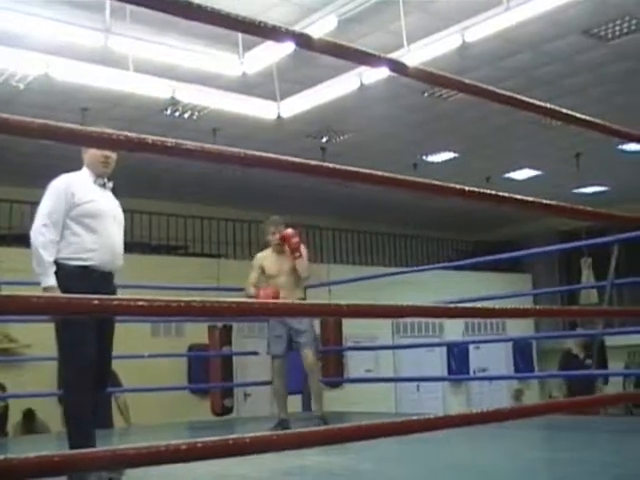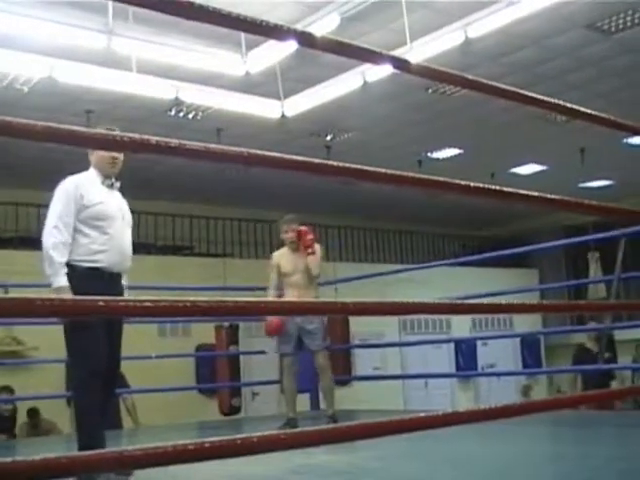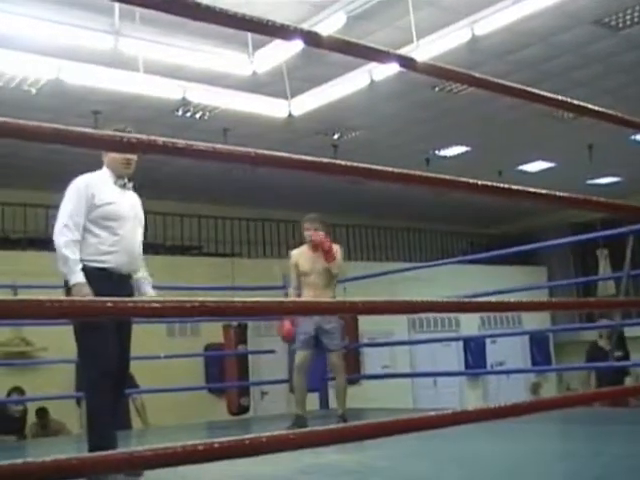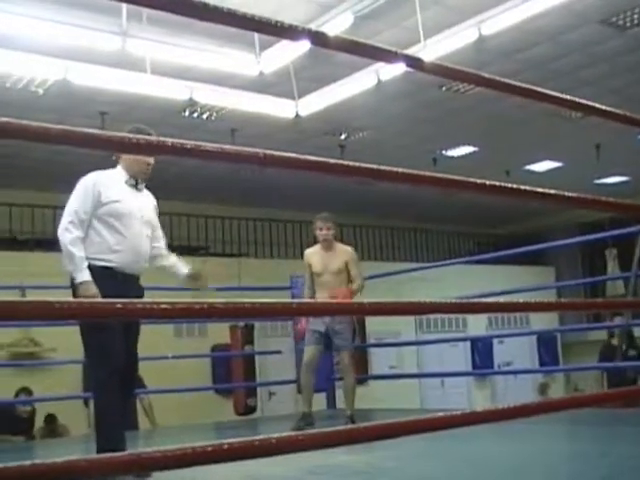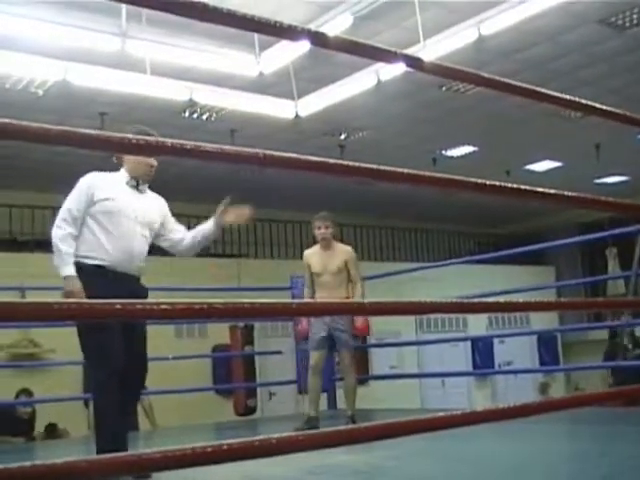
dt=0.2s
person 1, frame 1
left shoulder: (112, 199)
right shoulder: (67, 184)
right elbow: (42, 234)
right wrist: (48, 282)
left hip: (104, 286)
right hip: (75, 283)
left knee: (99, 370)
right knee: (79, 369)
left ankle: (86, 448)
right ankle: (82, 452)
person 1, frame 2
left shoulder: (119, 199)
right shoulder: (75, 186)
right elbow: (54, 236)
left wrist: (122, 293)
right wrist: (60, 283)
left hip: (111, 287)
right hip: (84, 283)
left knee: (109, 369)
right knee: (89, 368)
left ankle: (96, 446)
right ankle: (91, 452)
person 1, frame 3
left shoulder: (133, 199)
right shoulder: (86, 185)
right elbow: (65, 234)
left wrist: (148, 292)
right wrist: (76, 281)
left hip: (121, 287)
right hip: (94, 283)
left knee: (118, 369)
right knee: (101, 368)
left ankle: (106, 447)
right ankle: (102, 452)
person 1, frame 4
left shoulder: (148, 200)
right shoulder: (96, 182)
left elbow: (157, 251)
right elbow: (69, 231)
left wrist: (185, 271)
right wrist: (83, 280)
left hip: (129, 286)
right hip: (99, 284)
left knee: (126, 370)
right knee: (108, 369)
left ankle: (112, 449)
right ankle: (111, 454)
person 1, frame 5
left shoulder: (156, 203)
right shoulder: (95, 182)
left elbow: (182, 243)
right elbow: (63, 229)
left wrist: (216, 222)
right wrist: (69, 274)
left hip: (130, 288)
right hip: (95, 283)
left knee: (134, 371)
right knee: (109, 370)
left ankle: (116, 450)
right ankle: (111, 457)
person 2, frame 1
left shoulder: (299, 249)
right shoulder: (261, 259)
left elbow: (304, 276)
right elbow: (249, 288)
left wrist: (296, 250)
right wrist: (259, 294)
right hip: (276, 315)
left knee: (311, 362)
right knee: (278, 368)
left ankle: (320, 414)
right ankle: (283, 418)
person 2, frame 2
left shoulder: (314, 248)
right shoulder: (277, 257)
left elbow: (315, 273)
right elbow: (273, 288)
left wrist: (309, 246)
left hip: (312, 312)
right hip: (288, 315)
left knee: (322, 363)
right knee: (288, 366)
left ankle: (331, 414)
right ankle: (291, 417)
person 2, frame 3
left shoulder: (334, 249)
right shoulder: (296, 255)
left elbow: (336, 273)
right elbow: (294, 288)
left wrist: (326, 250)
right hip: (306, 313)
left knee: (337, 363)
right knee: (300, 364)
left ankle: (342, 414)
right ankle: (300, 415)
person 2, frame 4
left shoulder: (347, 252)
right shoulder: (309, 254)
left elbow: (359, 281)
left wrist: (350, 292)
left hip: (342, 313)
right hip: (318, 313)
left knee: (346, 363)
right knee: (307, 362)
left ankle: (350, 415)
right ankle: (306, 413)
person 2, frame 5
left shoulder: (347, 252)
right shoulder: (308, 255)
left elbow: (357, 283)
left hip: (343, 313)
right hip: (318, 313)
left knee: (347, 363)
right knee: (314, 365)
left ankle: (351, 415)
right ankle: (312, 416)
